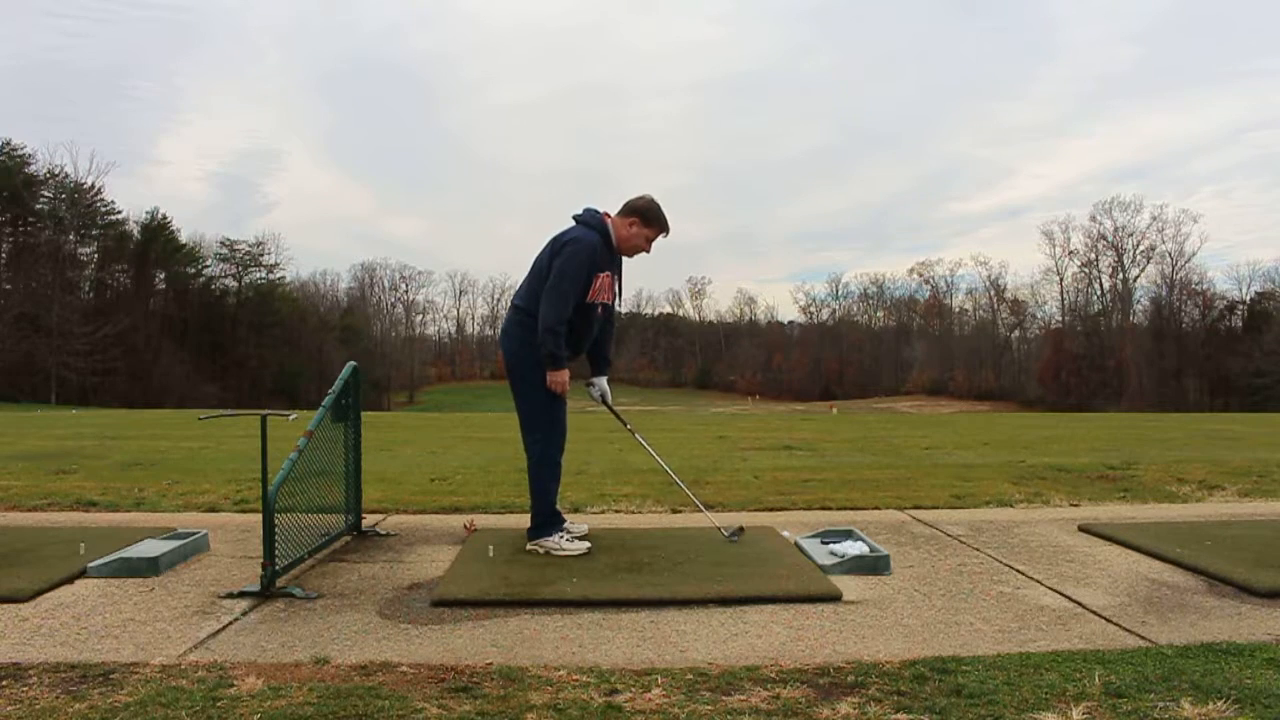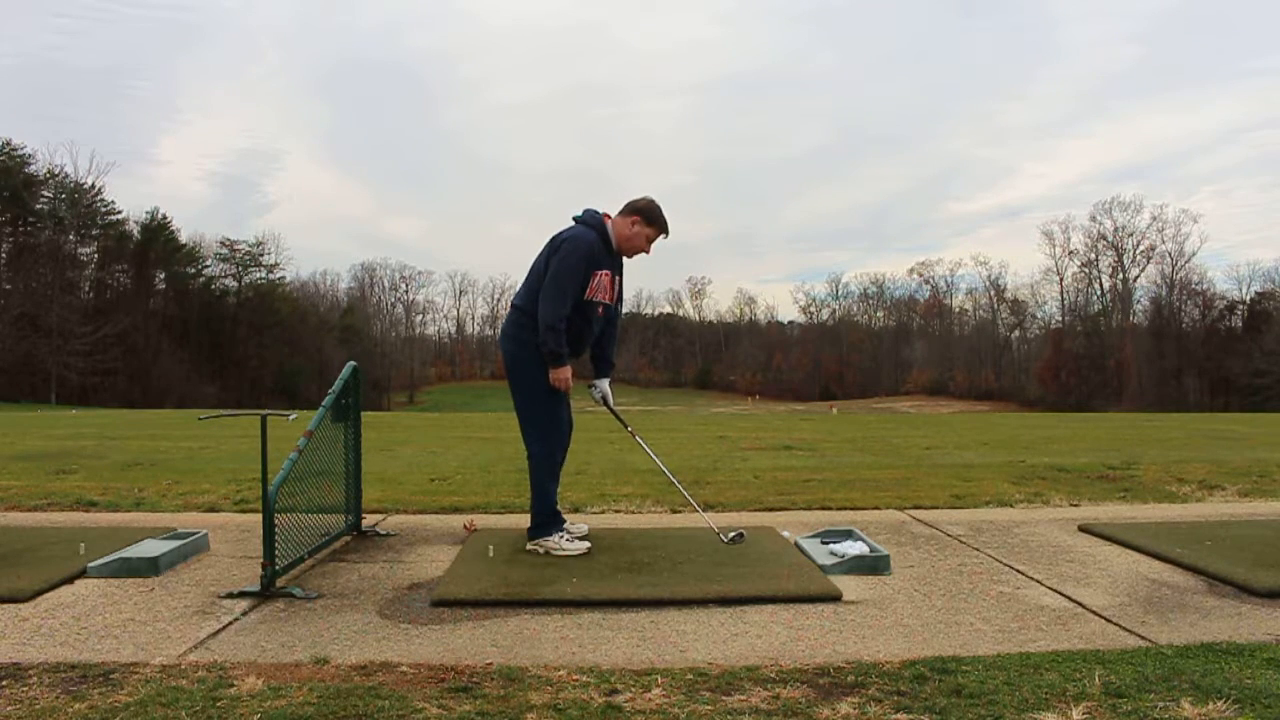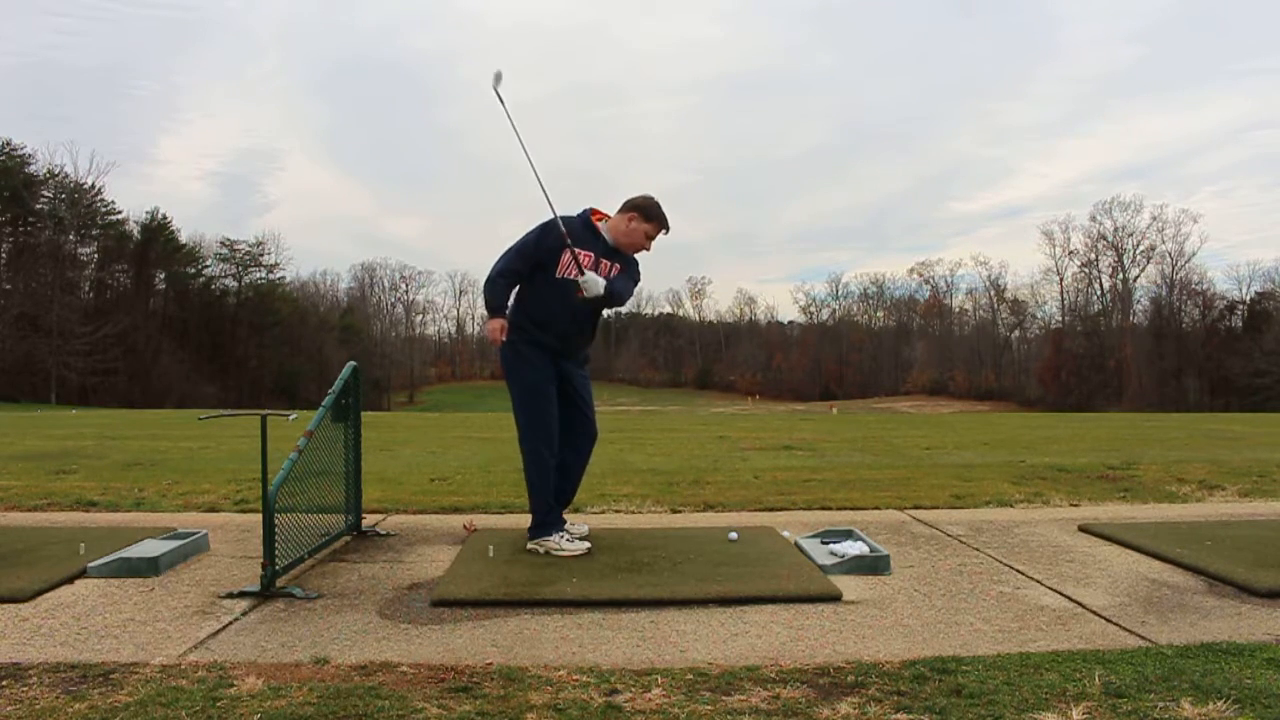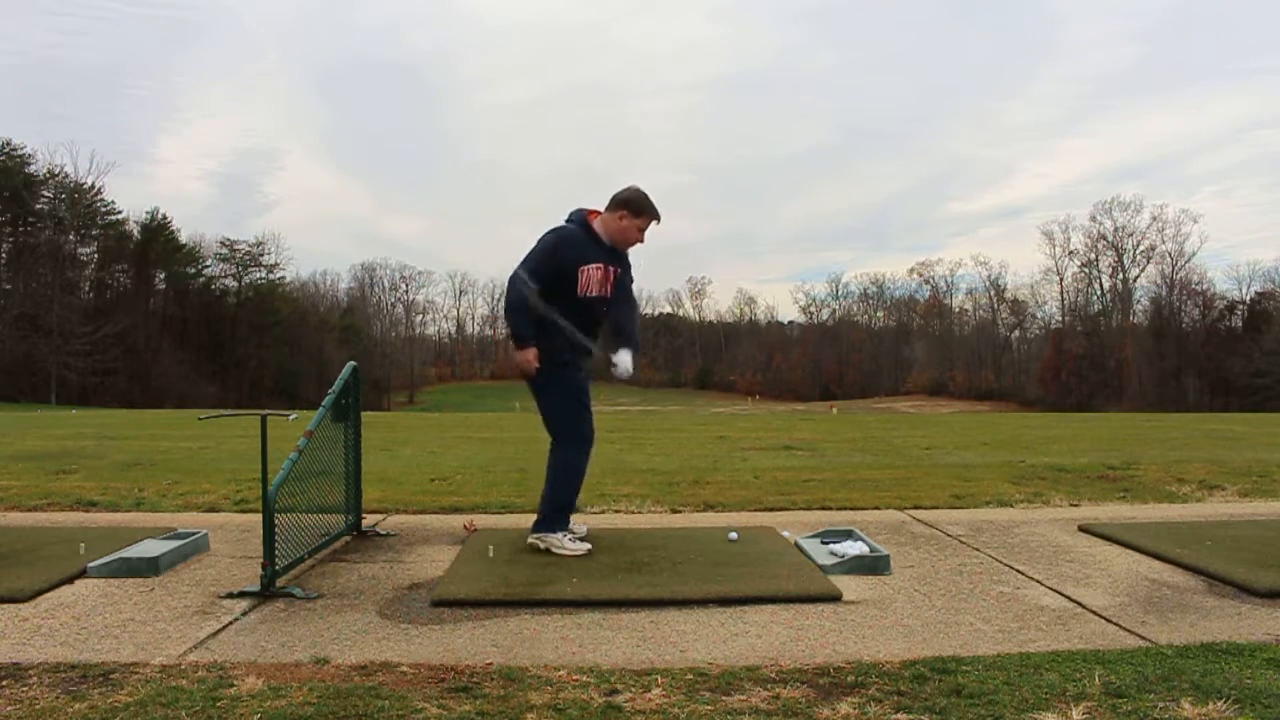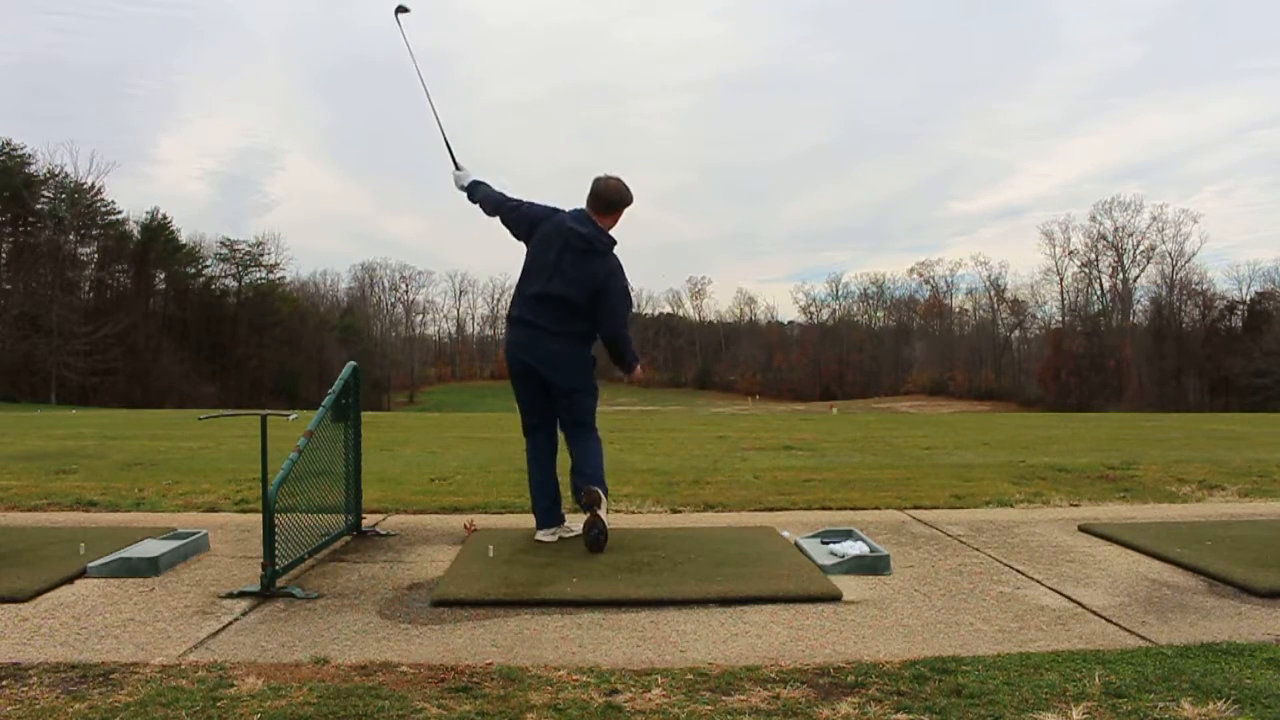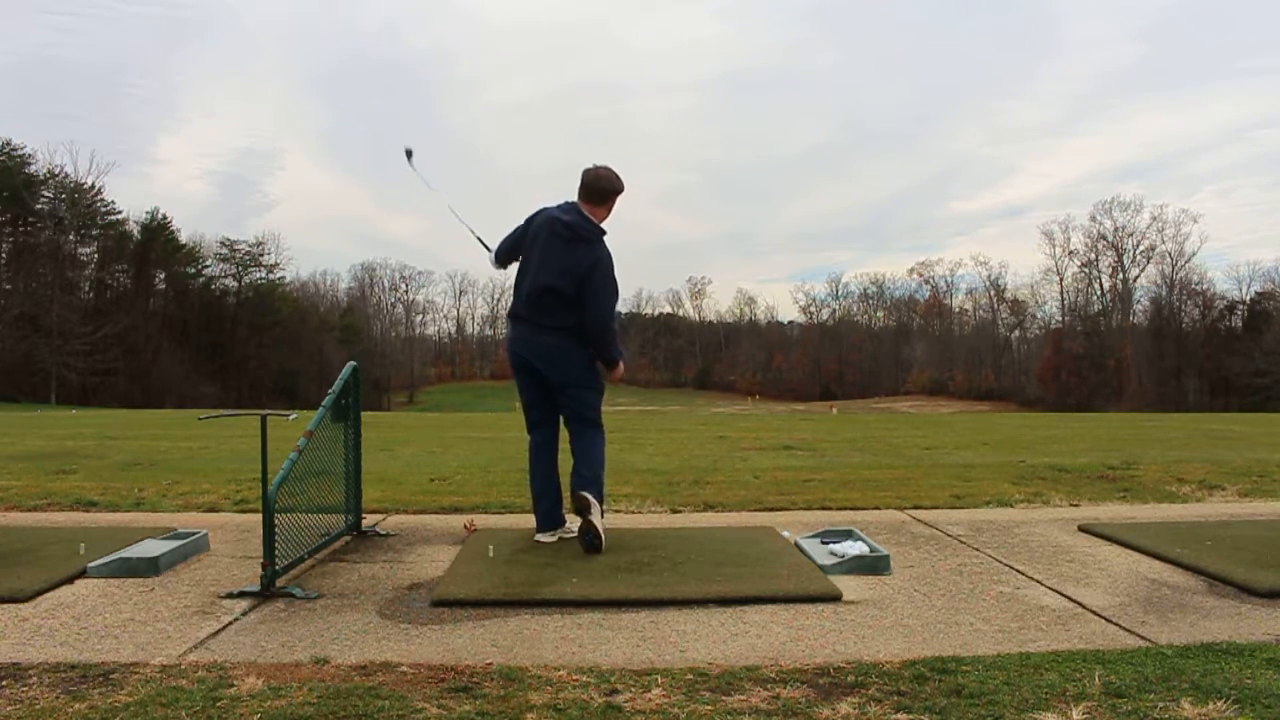
dt=0.7s
person 1, frame 1
left shoulder: (609, 254)
right shoulder: (582, 245)
left elbow: (603, 318)
right elbow: (553, 305)
left wrist: (600, 372)
right wrist: (557, 363)
left hip: (545, 349)
right hip: (529, 344)
left knee: (553, 435)
right knee: (546, 436)
left ankle: (549, 519)
right ankle: (542, 531)
person 1, frame 2
left shoulder: (613, 261)
right shoulder: (580, 243)
left elbow: (609, 320)
right elbow: (552, 303)
left wrist: (602, 374)
right wrist: (557, 360)
left hip: (552, 353)
right hip: (529, 346)
left knee: (559, 434)
right knee: (546, 436)
left ankle: (549, 518)
right ankle: (543, 531)
person 1, frame 3
left shoulder: (626, 265)
right shoulder: (561, 232)
left elbow: (618, 295)
right elbow: (509, 265)
left wrist: (601, 288)
right wrist: (496, 312)
left hip: (570, 356)
right hip: (527, 347)
left knee: (581, 433)
right knee: (541, 437)
left ankle: (552, 515)
right ankle: (544, 529)
person 1, frame 4
left shoulder: (618, 256)
right shoulder: (566, 240)
left elbow: (624, 305)
right elbow: (520, 286)
left wrist: (626, 348)
right wrist: (522, 341)
left hip: (568, 356)
right hip: (548, 356)
left knee: (569, 435)
right knee: (575, 436)
left ankle: (554, 519)
right ankle: (549, 528)
person 1, frame 5
left shoulder: (546, 223)
right shoulder: (606, 266)
left elbow: (501, 204)
right elbow: (613, 328)
left wrist: (470, 184)
right wrist: (629, 364)
left hip: (521, 344)
right hip: (566, 355)
left knee: (538, 433)
right knee: (582, 431)
left ankle: (548, 520)
right ankle: (593, 490)
person 1, frame 6
left shoulder: (541, 221)
right shoulder: (595, 253)
left elbow: (509, 247)
right elbow: (599, 319)
left wrist: (499, 258)
right wrist: (613, 360)
left hip: (523, 341)
right hip: (567, 350)
left knee: (541, 432)
right knee: (587, 428)
left ankle: (548, 521)
right ankle: (588, 494)
